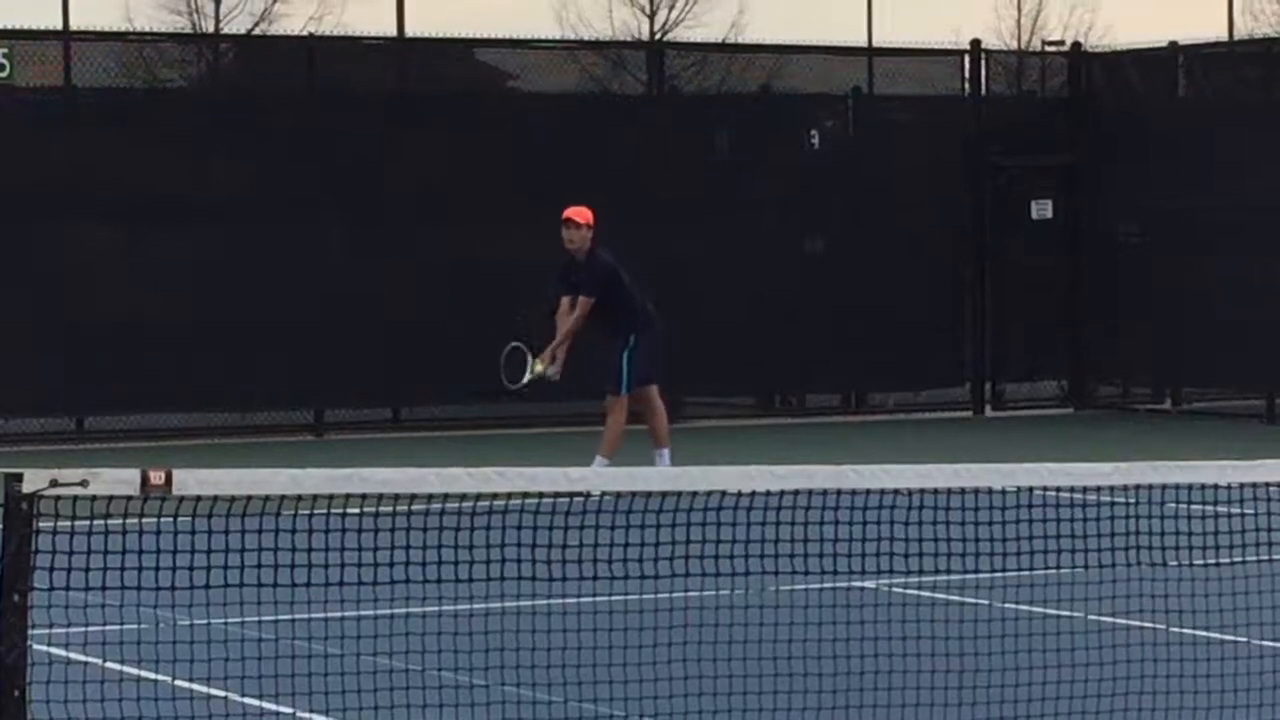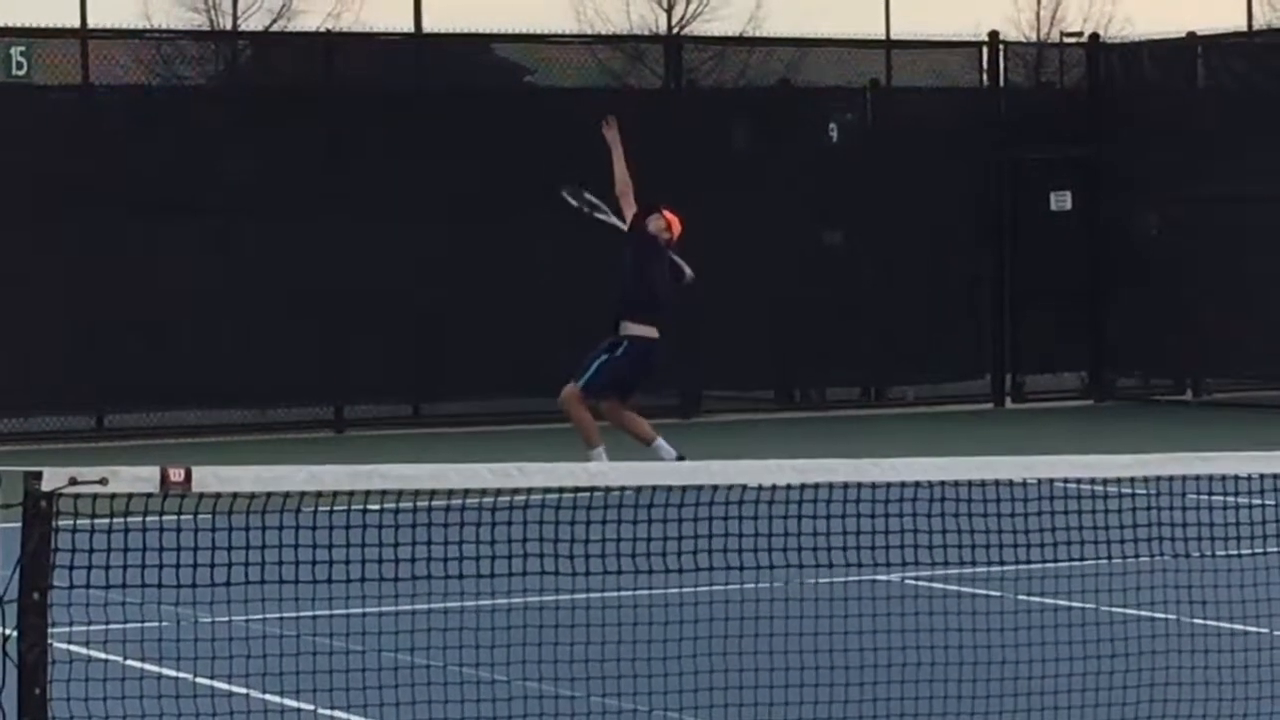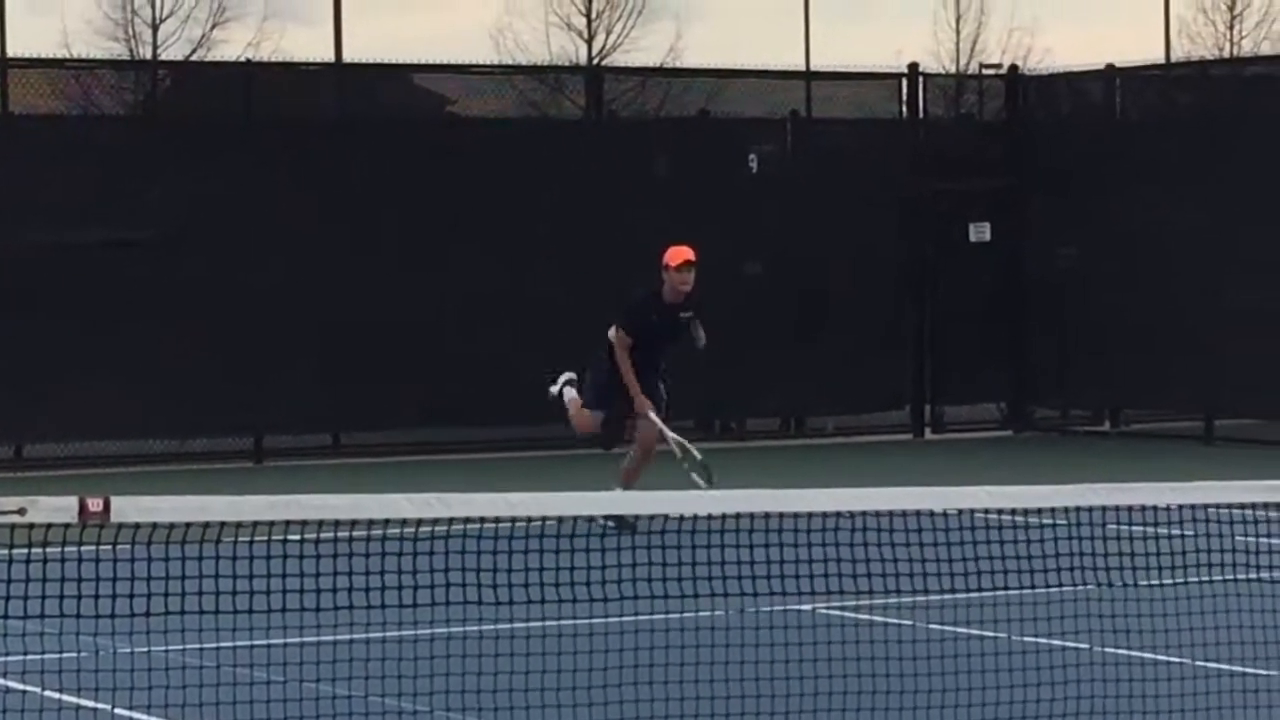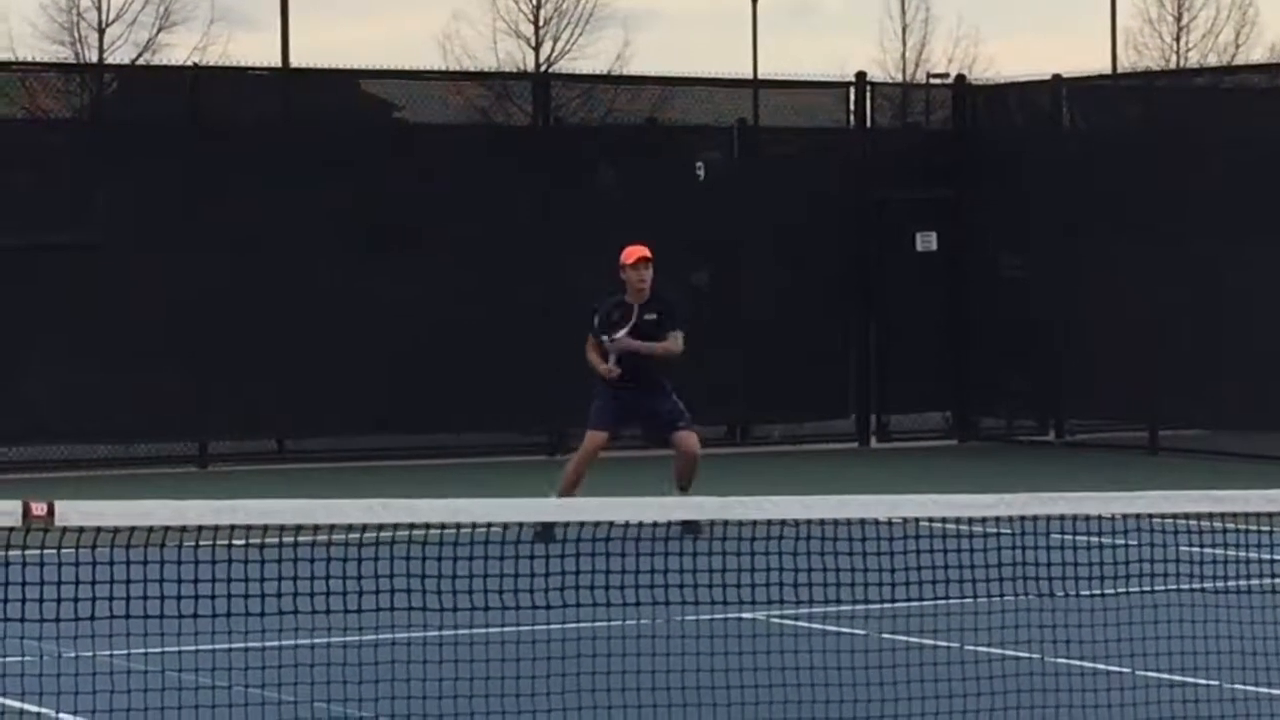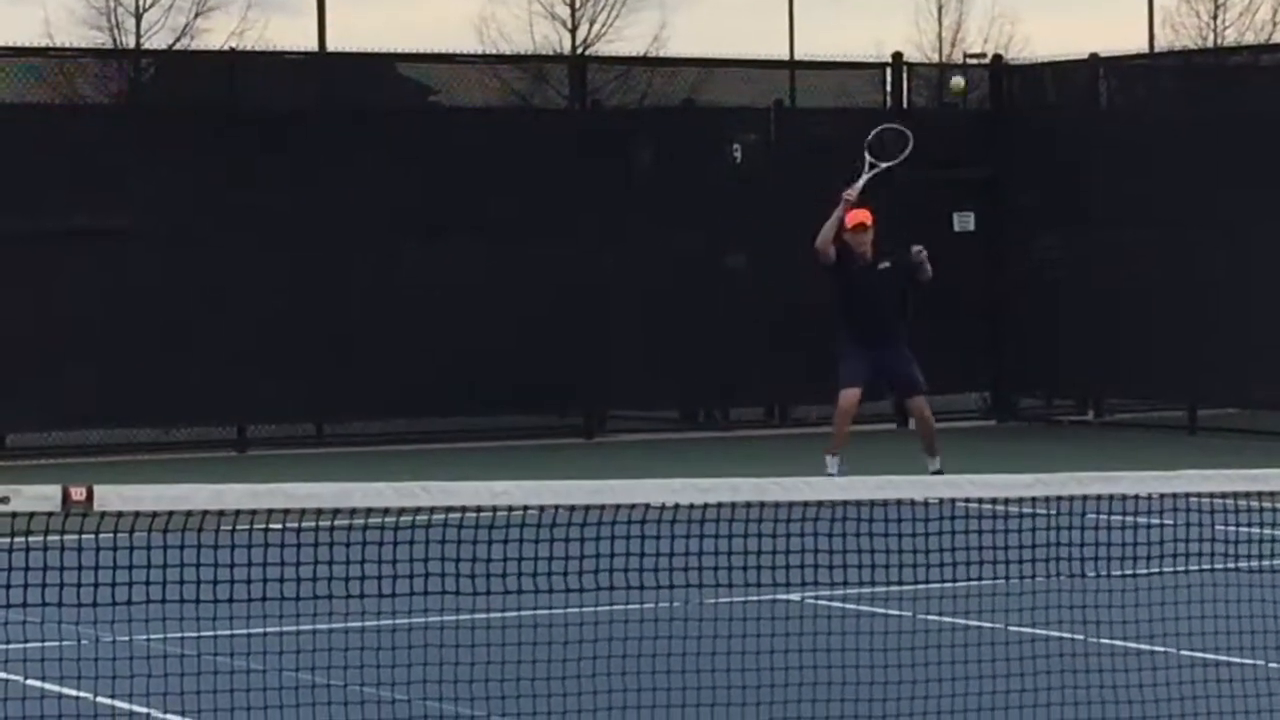
dt=1s
person 1, frame 1
left shoulder: (600, 264)
right shoulder: (569, 268)
left elbow: (579, 316)
right elbow: (564, 313)
left wrist: (552, 349)
right wrist: (559, 357)
left hip: (637, 331)
right hip: (625, 332)
left knee: (616, 402)
right knee: (648, 396)
left ankle: (598, 470)
right ankle: (664, 465)
person 1, frame 2
left shoulder: (647, 248)
right shoulder: (667, 263)
left elbow: (624, 193)
right elbow: (688, 275)
left wrist: (614, 143)
left hip: (632, 343)
right hip: (642, 343)
left knee: (571, 397)
right knee: (612, 407)
left ankle: (601, 466)
right ankle: (670, 457)
person 1, frame 3
left shoulder: (688, 300)
right shoulder: (642, 305)
right elbow: (621, 350)
left wrist: (698, 332)
right wrist: (636, 395)
left hip: (649, 370)
right hip: (617, 361)
left knee: (648, 440)
right knee: (586, 427)
right ankle: (569, 388)
person 1, frame 4
left shoulder: (663, 307)
right shoulder: (607, 310)
left elbow: (676, 347)
right elbow: (591, 350)
left wrist: (635, 345)
right wrist: (601, 367)
left hip: (654, 391)
right hip: (613, 390)
left knee: (690, 449)
right knee: (589, 449)
person 1, frame 5
left shoulder: (891, 262)
right shoulder: (841, 261)
left elbow: (926, 277)
right elbow: (820, 245)
left wrist: (921, 260)
right wrist: (842, 208)
left hip: (894, 347)
right hip: (856, 349)
left knee: (923, 414)
right knee: (846, 405)
left ankle: (934, 468)
right ankle: (831, 471)
